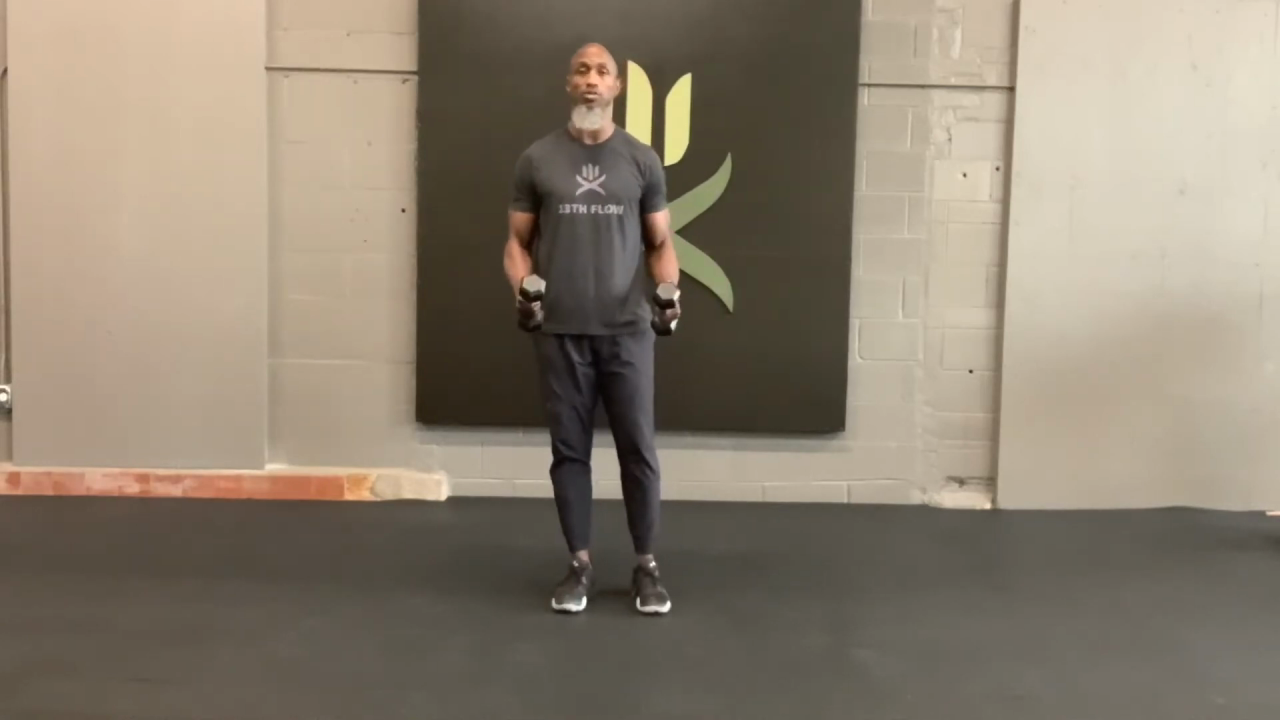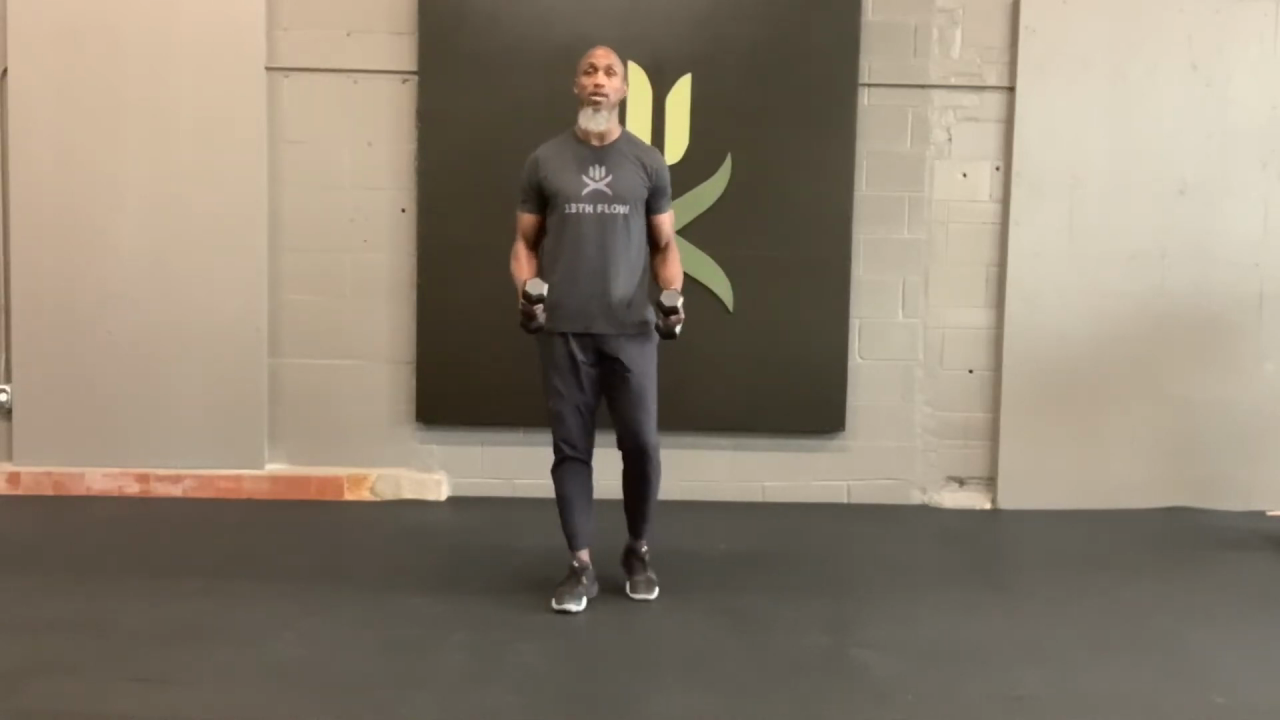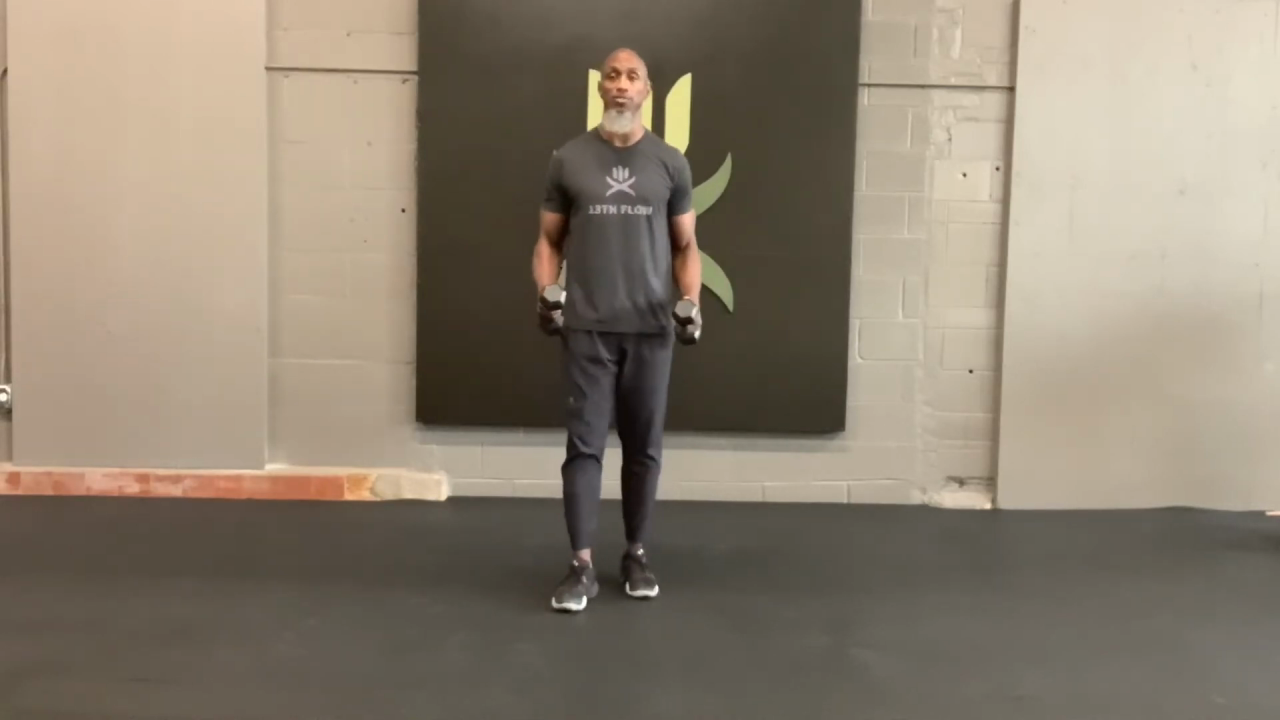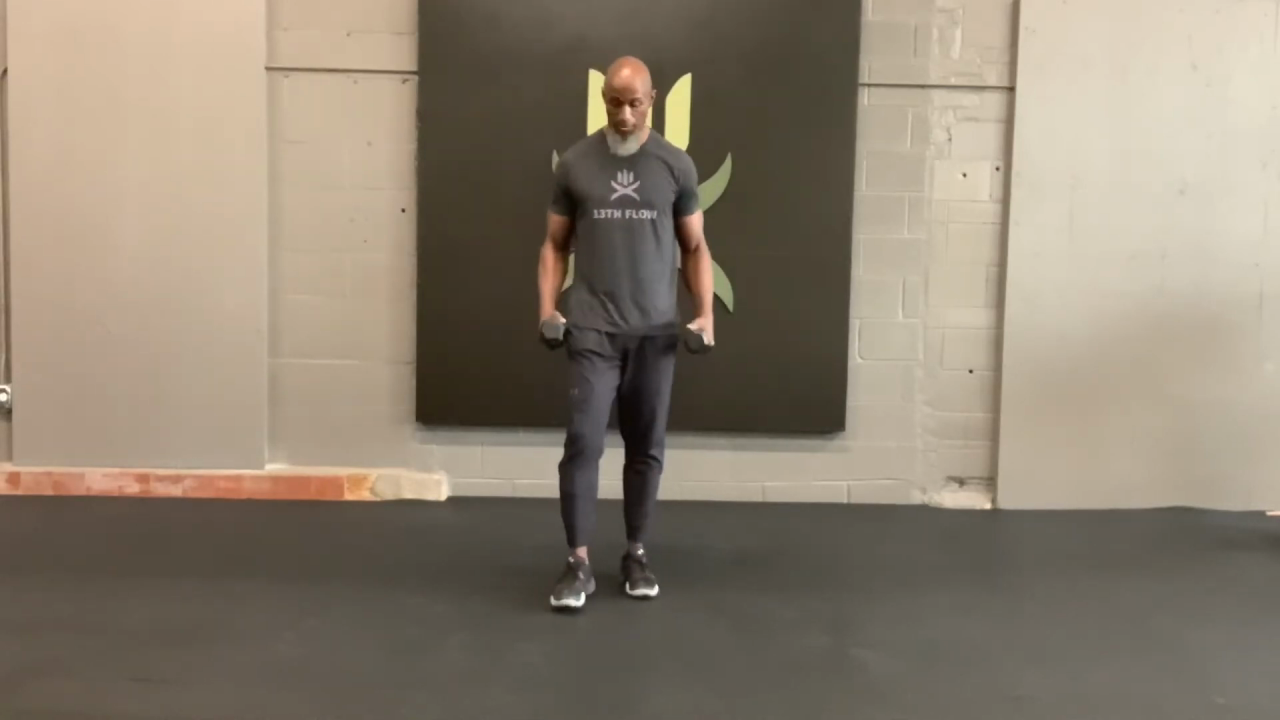
dt=0.4s
person 1, frame 1
left shoulder: (642, 160)
right shoulder: (537, 159)
left elbow: (660, 242)
right elbow: (519, 240)
left wrist: (668, 289)
right wrist: (521, 285)
left hip: (627, 330)
right hip: (561, 331)
left knee: (638, 449)
right knee: (569, 451)
left ankle: (646, 566)
right ankle: (580, 564)
person 1, frame 2
left shoulder: (648, 163)
right shoulder: (545, 160)
left elbow: (664, 244)
right elbow: (525, 242)
left wrist: (673, 293)
right wrist: (526, 287)
left hip: (631, 330)
right hip: (565, 330)
left knee: (642, 446)
right knee: (571, 449)
left ankle: (638, 549)
right ankle: (581, 565)
person 1, frame 3
left shoulder: (671, 164)
right shoulder: (569, 160)
left elbow: (685, 246)
right elbow: (549, 240)
left wrist: (690, 300)
right wrist: (545, 291)
left hip: (650, 329)
right hip: (587, 328)
left knee: (644, 447)
right knee: (584, 445)
left ankle: (635, 553)
right ankle: (582, 565)
person 1, frame 4
left shoulder: (676, 164)
right shoulder: (574, 163)
left elbow: (694, 246)
right elbow: (555, 243)
left wrist: (706, 312)
right wrist: (547, 305)
left hip: (656, 330)
right hip: (592, 328)
left knee: (646, 447)
right knee: (583, 441)
left ankle: (635, 552)
right ankle: (578, 562)
